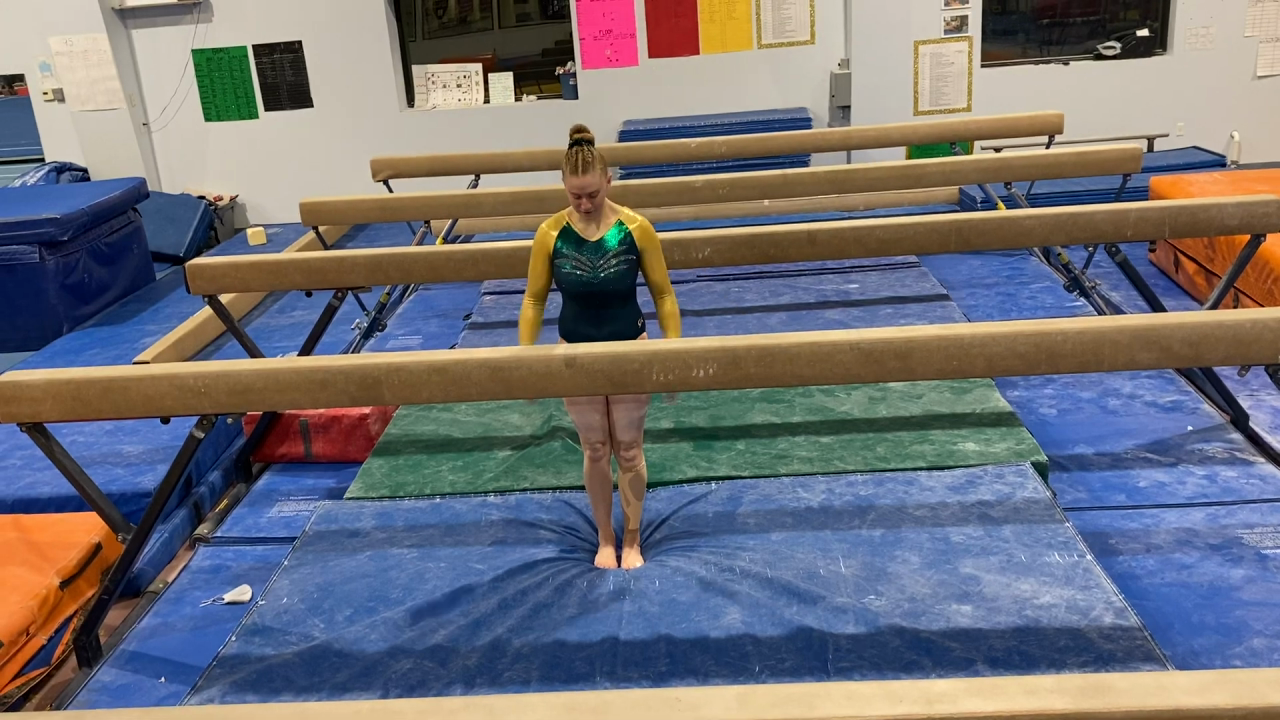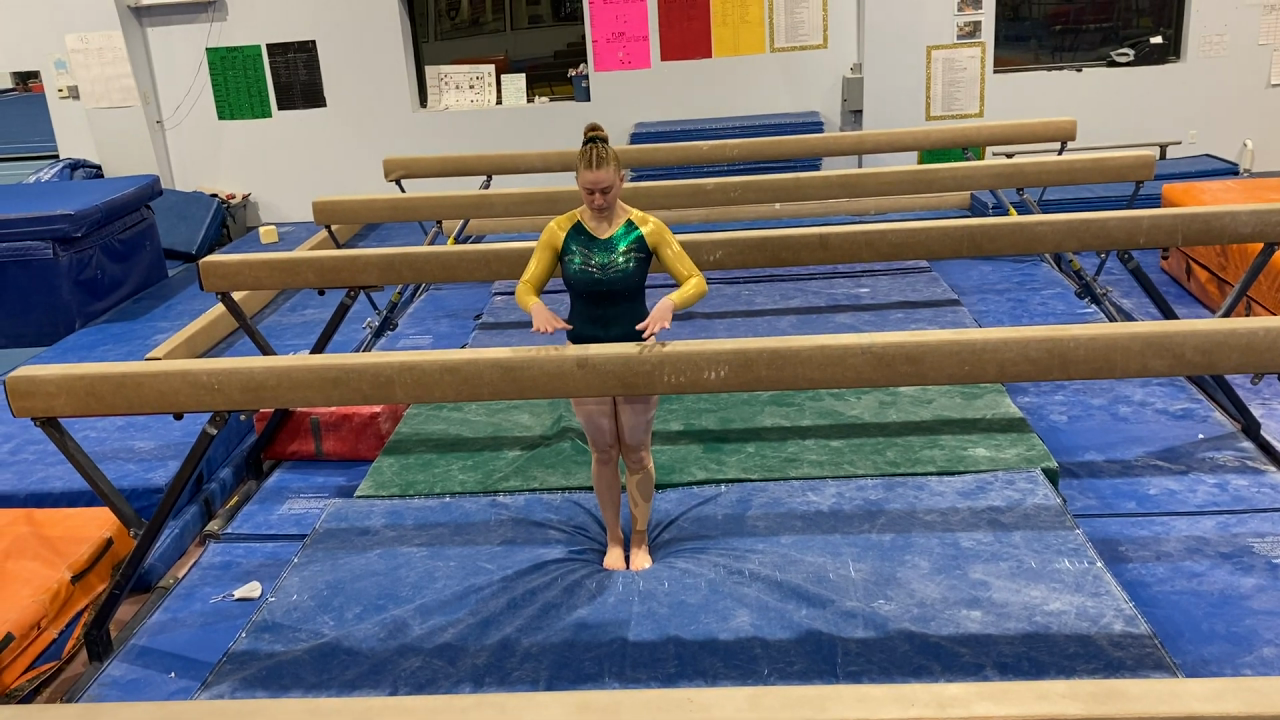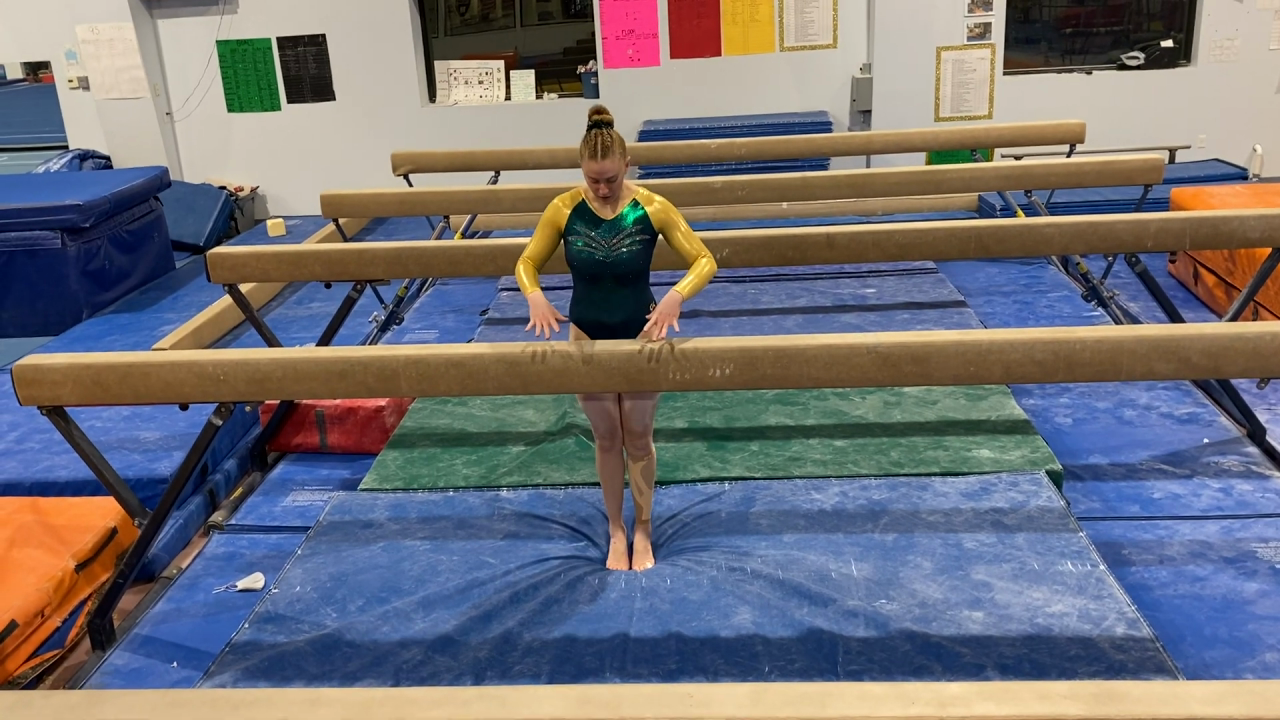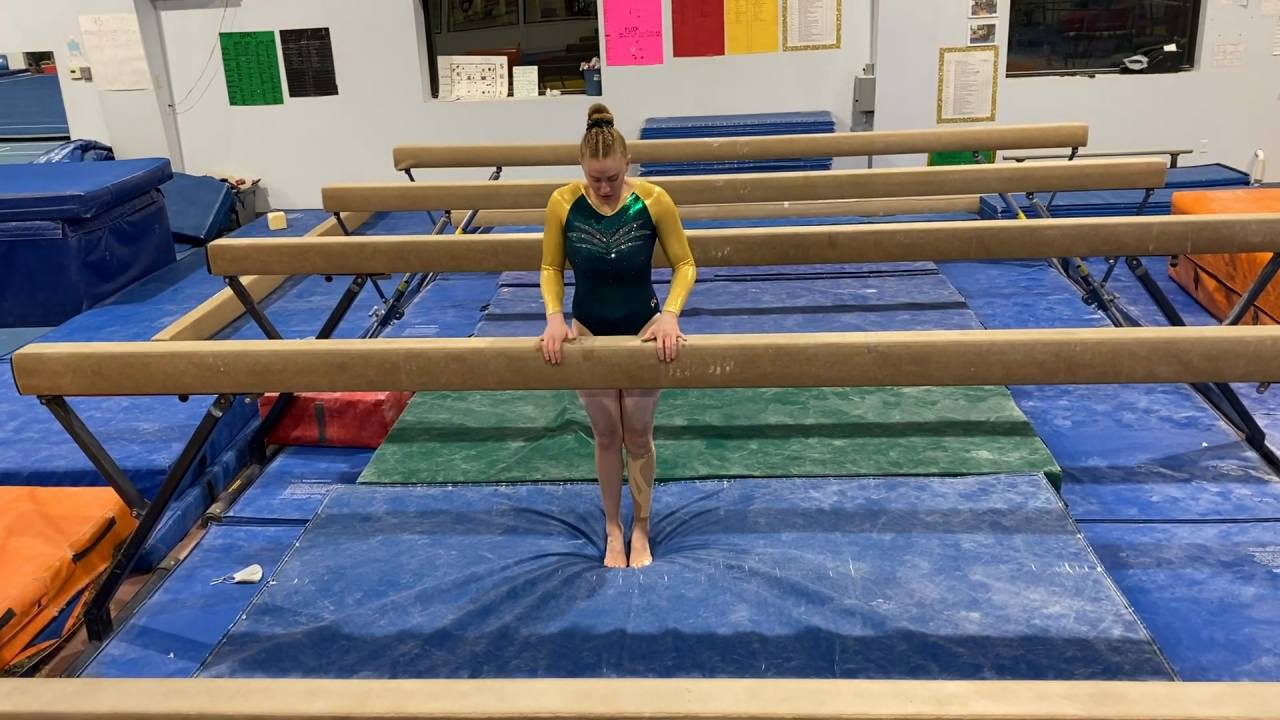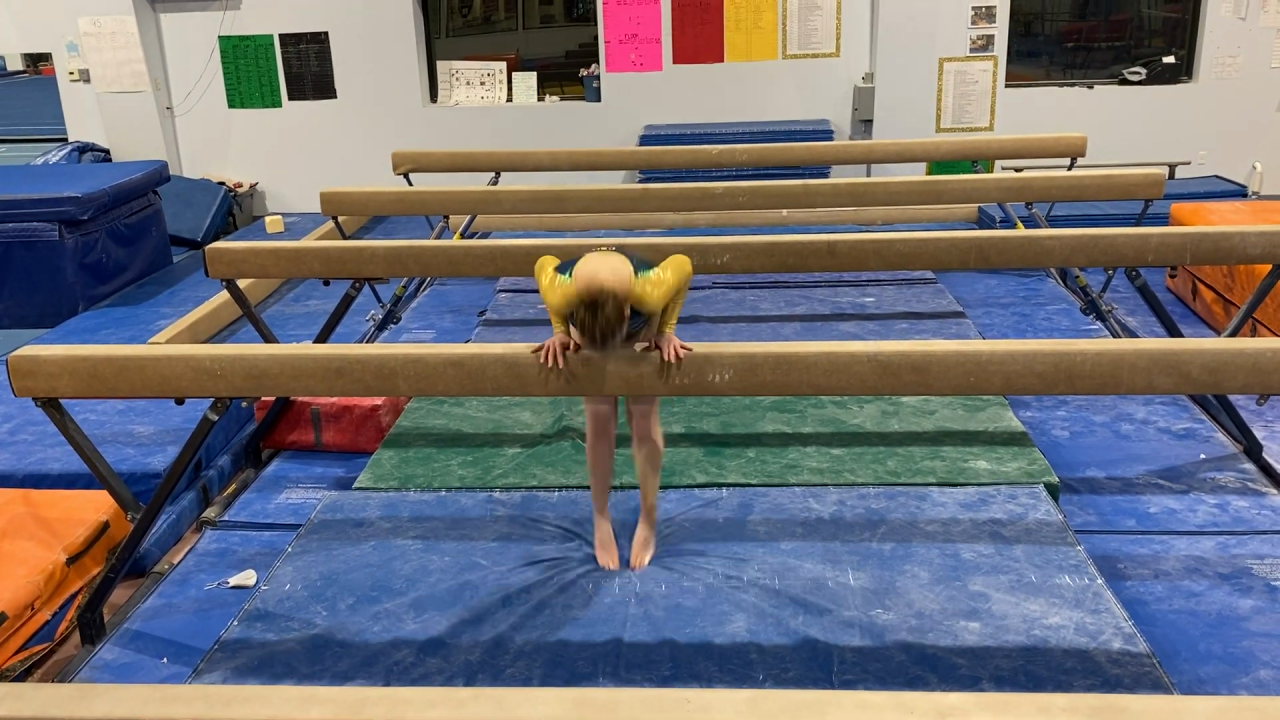
dt=0.7s
person 1, frame 1
left shoulder: (636, 228)
right shoulder: (551, 234)
left elbow: (664, 295)
right elbow: (533, 301)
left knee: (628, 449)
right knee: (595, 450)
left ankle: (632, 538)
right ankle: (605, 538)
person 1, frame 2
left shoulder: (647, 228)
right shoulder: (560, 231)
left elbow: (696, 282)
right elbow: (525, 286)
left wrist: (668, 303)
right wrist: (537, 308)
left knee: (637, 452)
right knee: (603, 453)
left ankle: (640, 539)
right ankle: (613, 538)
person 1, frame 3
left shoulder: (653, 208)
right shoulder: (563, 209)
left elbow: (705, 261)
right elbow: (526, 263)
left wrist: (676, 296)
right wrist: (535, 297)
left hip: (641, 336)
right hip: (587, 339)
left knee: (639, 440)
right knee: (607, 441)
left ankle: (642, 527)
right ankle: (616, 531)
person 1, frame 4
left shoulder: (654, 202)
right shoulder: (562, 204)
left elbow: (684, 264)
right elbow: (551, 268)
left wrist: (670, 315)
right wrist: (554, 316)
left hip: (643, 330)
right hip: (588, 332)
left knee: (638, 437)
right knee: (606, 437)
left ankle: (641, 527)
right ankle: (613, 529)
person 1, frame 5
left shoulder: (649, 291)
right shoulder: (561, 294)
left elbow: (683, 265)
right elbow: (544, 264)
left wrist: (665, 330)
right wrist: (560, 331)
left knee: (645, 424)
right knee: (600, 420)
left ankle: (647, 524)
right ankle: (601, 523)
